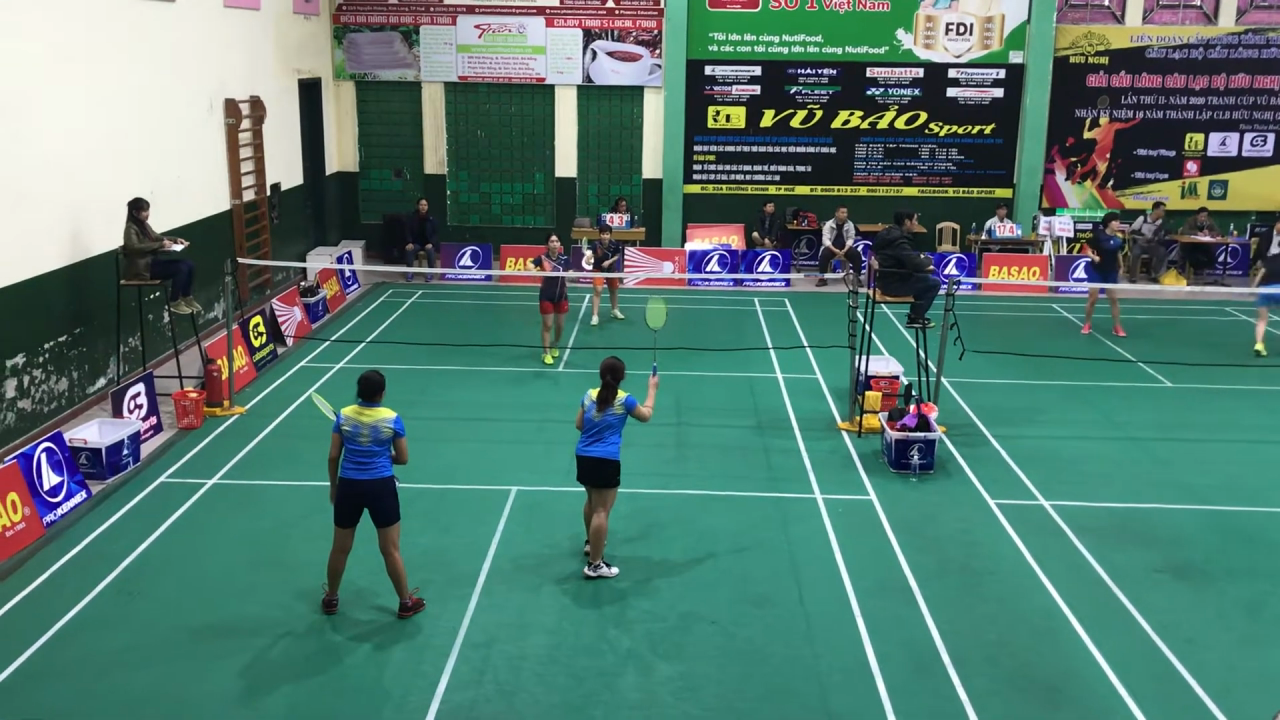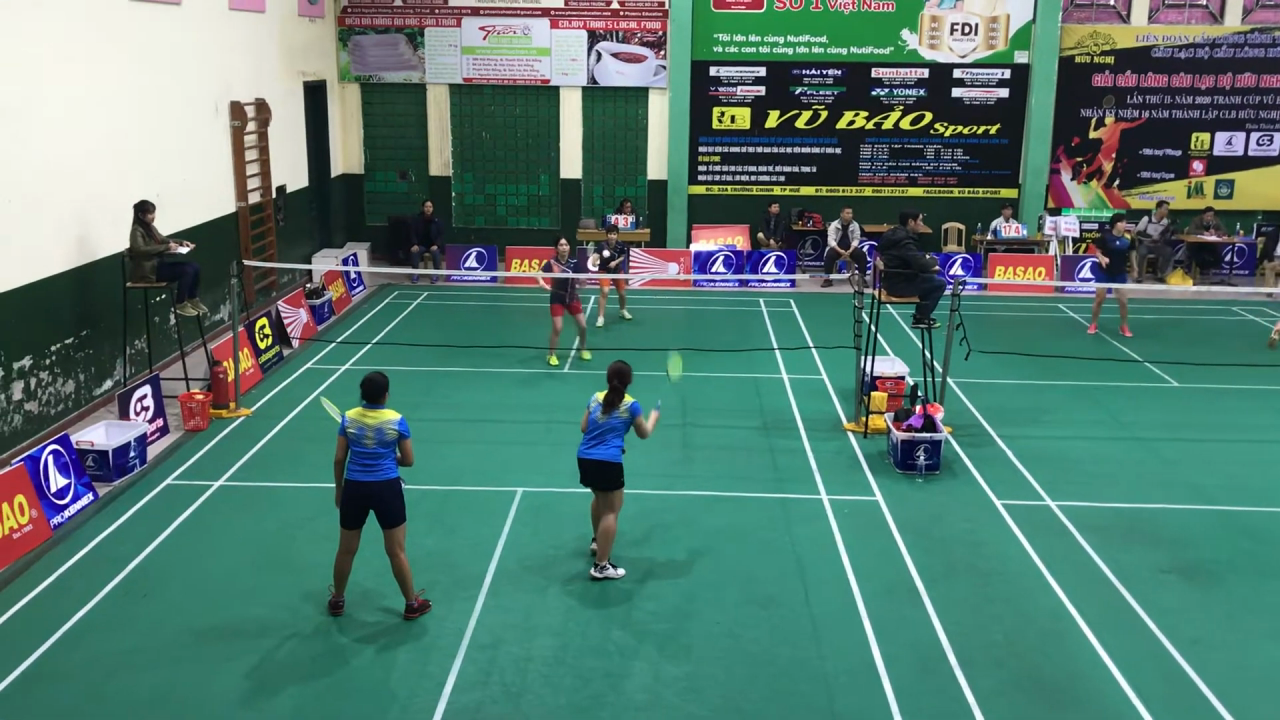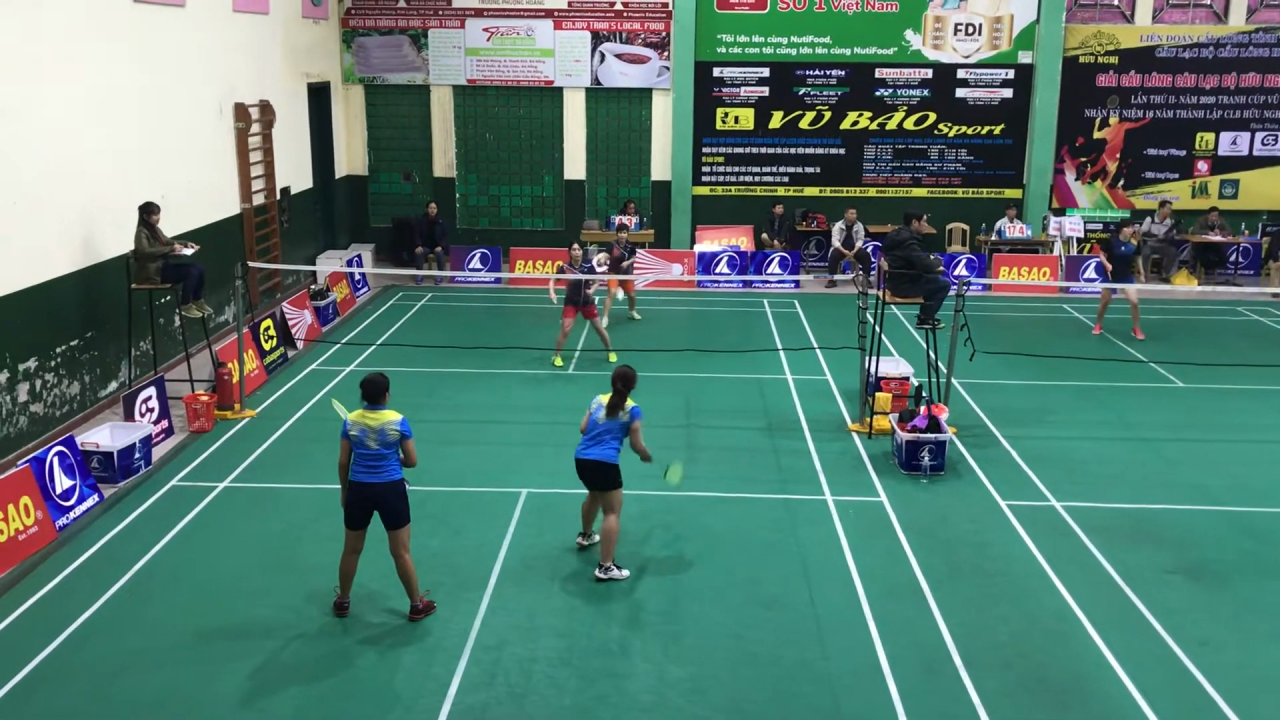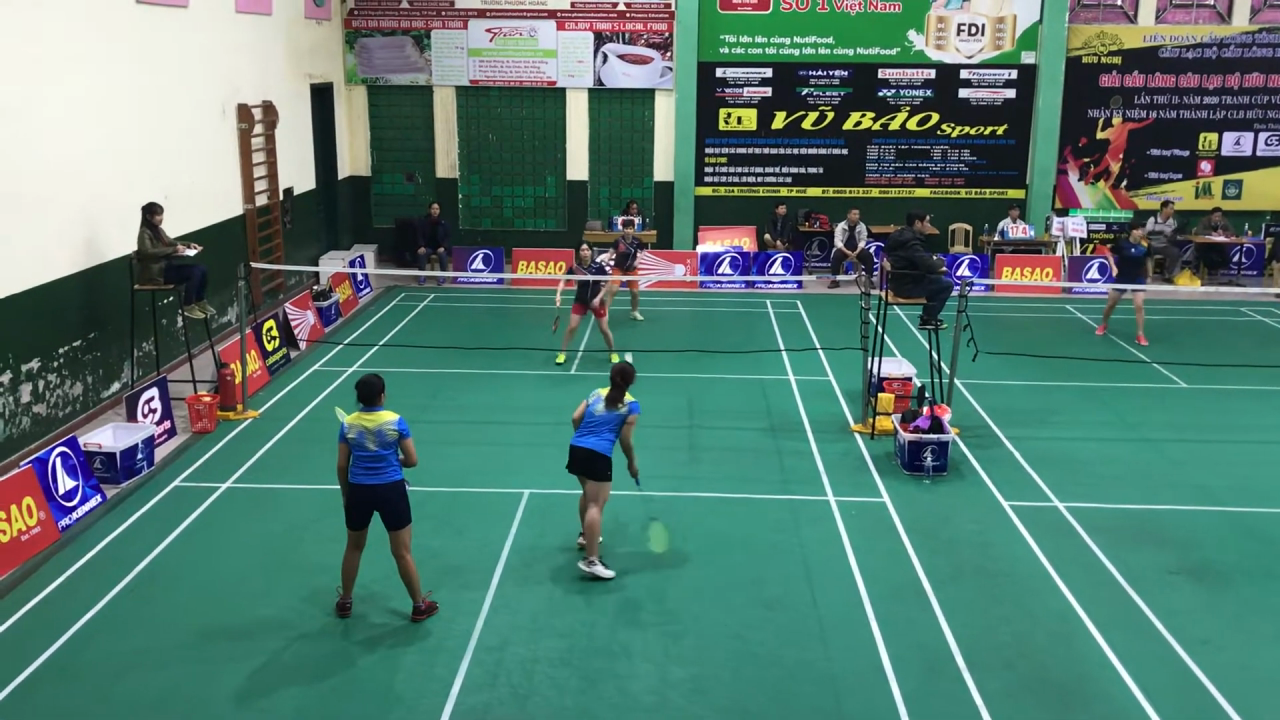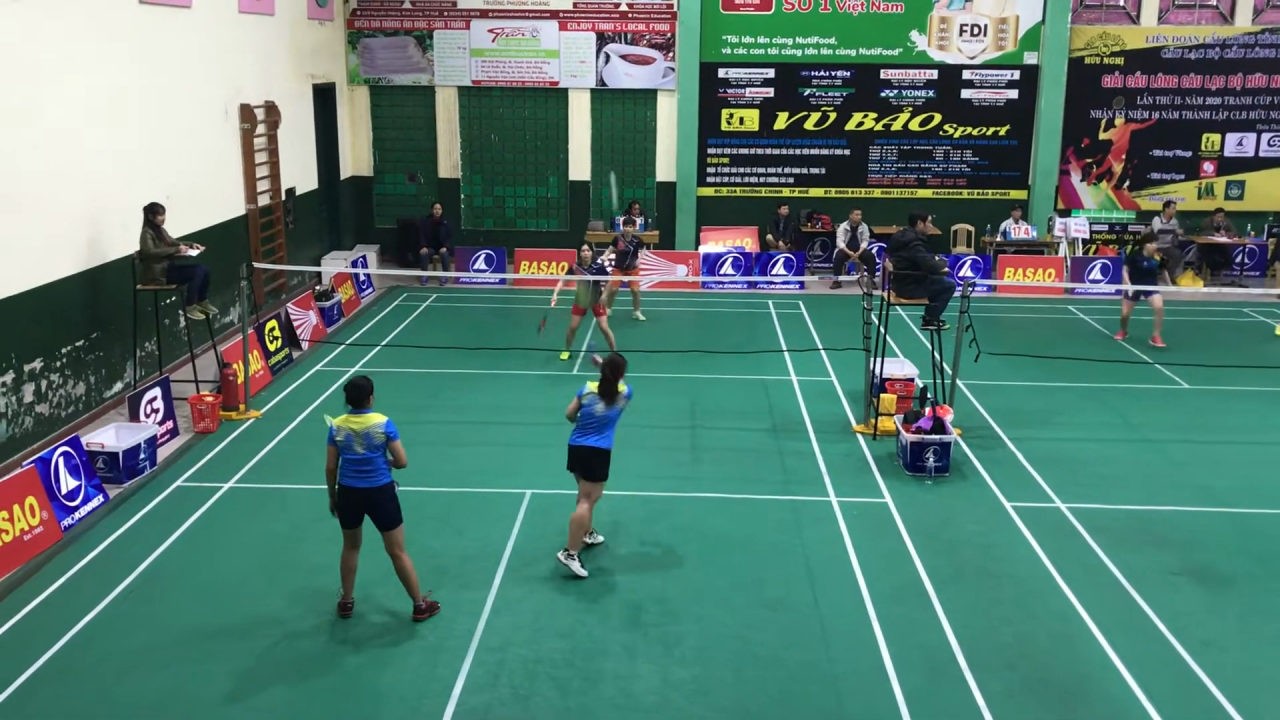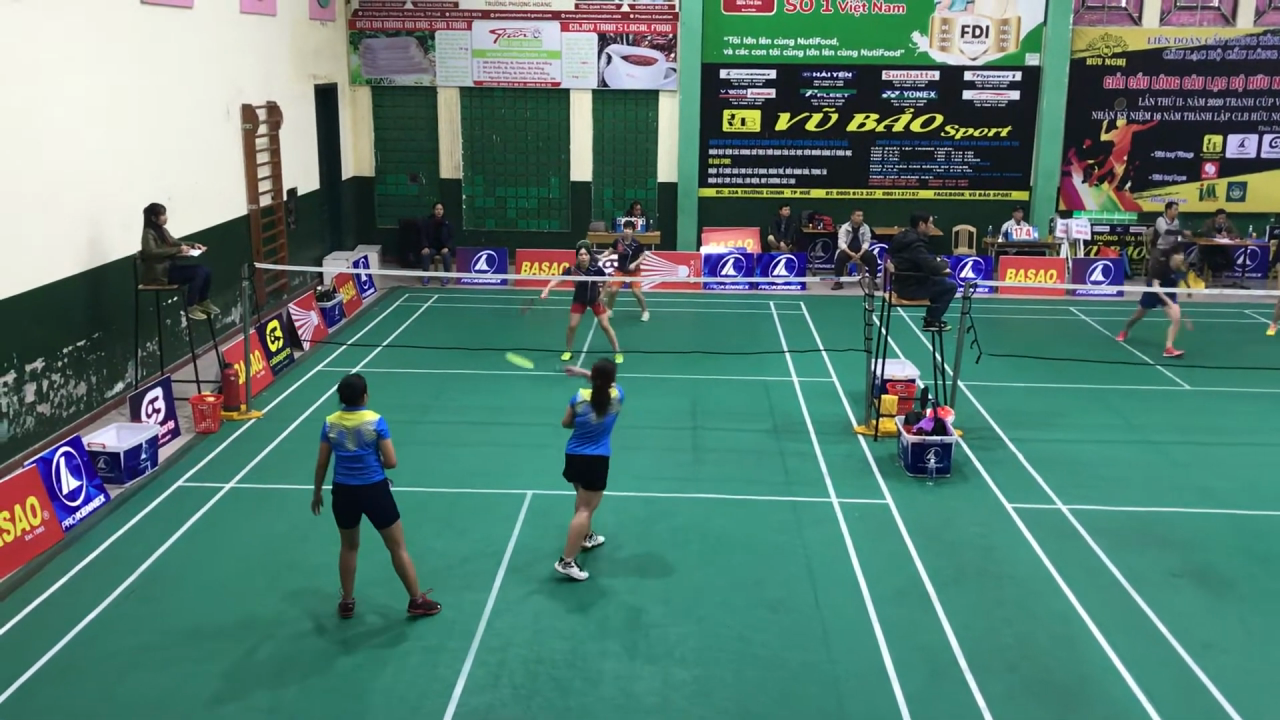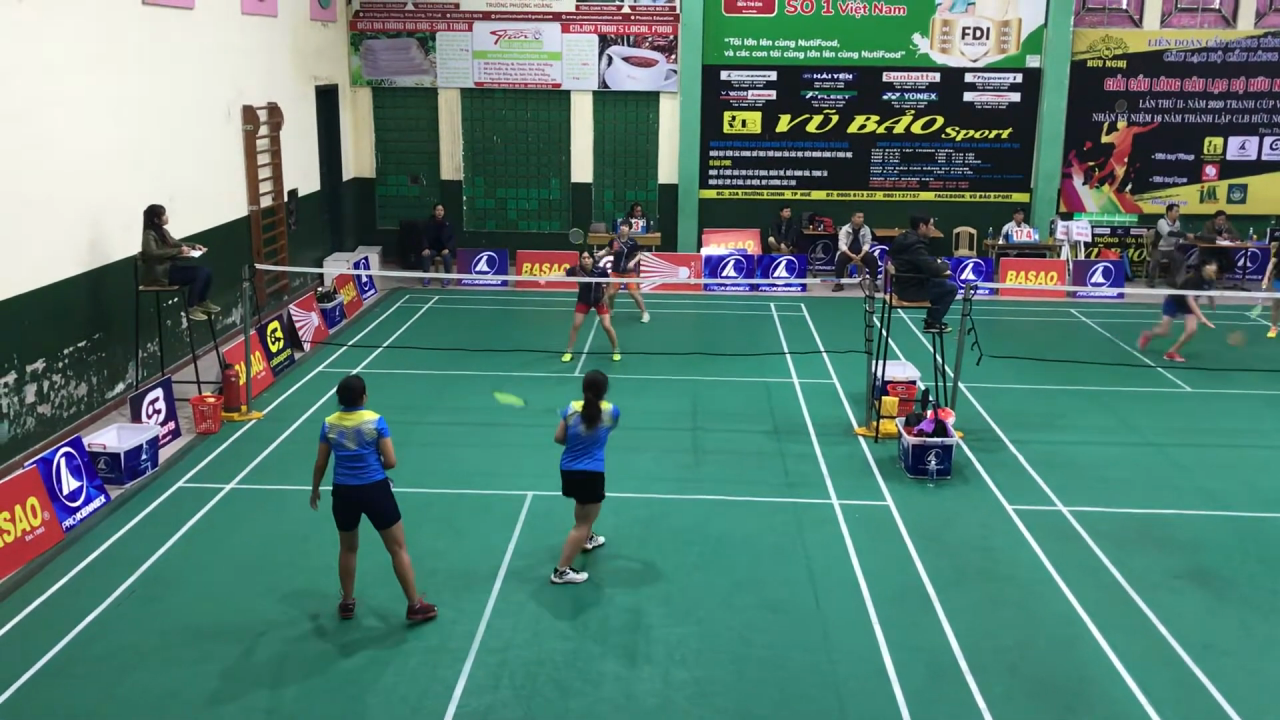
dt=0.2s
person 1, frame 1
left shoulder: (343, 416)
right shoulder: (392, 419)
left elbow: (333, 456)
right elbow: (403, 458)
left wrist: (333, 486)
left hip: (348, 486)
right hip: (381, 487)
left knee: (340, 548)
right knee: (390, 550)
left ankle: (330, 598)
right ankle: (406, 603)
person 1, frame 2
left shoulder: (348, 418)
right shoulder: (396, 421)
left elbow: (339, 459)
right elbow: (408, 460)
left wrist: (338, 489)
left hip: (354, 488)
right hip: (387, 488)
left knee: (346, 550)
right knee: (396, 551)
left ankle: (337, 600)
right ankle: (412, 604)
person 1, frame 3
left shoulder: (351, 421)
right shoulder: (398, 421)
left elbow: (343, 462)
right elbow: (411, 461)
left wrist: (344, 491)
left hip: (358, 490)
right hip: (391, 490)
left knee: (351, 550)
right knee: (401, 553)
left ankle: (342, 601)
right ankle: (416, 605)
person 1, frame 4
left shoulder: (348, 424)
right shoulder: (396, 421)
left elbow: (342, 465)
right elbow: (412, 461)
left wrist: (345, 494)
left hip: (358, 491)
right hip: (390, 490)
left knee: (353, 548)
right knee: (402, 553)
left ankle: (345, 601)
right ankle: (419, 606)
person 1, frame 5
left shoulder: (336, 426)
right shoulder: (383, 423)
left elbow: (330, 467)
right elbow: (402, 462)
left wrist: (332, 496)
left hip: (348, 493)
right hip: (380, 492)
left knee: (350, 547)
right knee: (397, 552)
left ankle: (346, 601)
right ankle: (420, 605)
person 1, frame 6
left shoulder: (330, 423)
right shoulder: (375, 421)
left elbow: (321, 464)
right elbow: (391, 462)
left wrist: (317, 493)
left hip: (343, 492)
right hip: (374, 490)
left knee: (349, 547)
right knee: (397, 547)
left ankle: (347, 602)
right ankle: (417, 600)
person 1, frame 7
left shoulder: (329, 424)
right shoulder: (375, 421)
left elbow: (320, 464)
right elbow: (390, 462)
left wrist: (315, 490)
left hip: (343, 492)
right hip: (375, 490)
left knee: (347, 548)
right knee: (398, 549)
left ankle: (347, 603)
right ankle: (415, 606)
person 2, frame 1
left shoulder: (589, 395)
right shoulder: (624, 400)
left elbow: (579, 424)
right elbow: (646, 415)
right wrist: (652, 389)
left hip: (583, 456)
right hip: (605, 461)
left knee: (592, 502)
right knee: (601, 512)
left ankle: (591, 543)
right ankle: (595, 565)
person 2, frame 2
left shoulder: (595, 398)
right shoulder: (631, 405)
right elbow: (644, 433)
right wrist: (654, 416)
left hip: (584, 458)
right hip: (607, 463)
left knee: (599, 499)
right knee: (610, 513)
left ankle: (597, 541)
right ankle: (601, 566)
person 2, frame 3
left shoulder: (597, 400)
right shoulder: (632, 409)
left elbow: (583, 428)
right elbow: (636, 445)
right wrist: (646, 455)
left hip: (581, 459)
right hip: (604, 463)
left knee: (594, 495)
right knee: (612, 512)
left ankle: (585, 535)
right ankle: (606, 567)
person 2, frame 4
left shoulder: (596, 394)
right shoulder: (631, 405)
left elbow: (576, 418)
right elbow: (626, 440)
right wrist: (632, 463)
left hip: (577, 448)
right hip: (598, 455)
left knee: (588, 494)
right knee: (596, 505)
left ankle: (587, 535)
right ankle: (591, 560)
person 2, frame 5
left shoulder: (587, 388)
right shoulder: (625, 392)
left elbow: (570, 415)
right wrist: (614, 371)
left hip: (575, 446)
right hip: (597, 451)
left knee: (586, 495)
right knee: (587, 501)
left ankle: (586, 533)
right ankle: (570, 552)
person 2, frame 6
left shoulder: (580, 396)
right shoulder: (617, 397)
left elbow: (566, 423)
right elbow: (608, 384)
right wrist: (583, 373)
left hip: (573, 455)
right hip: (596, 459)
left knee: (584, 499)
right knee: (585, 509)
left ankle: (586, 537)
right ankle: (567, 561)
person 2, frame 7
left shoulder: (571, 408)
right shoulder: (610, 411)
left elbow: (559, 438)
left hip: (568, 469)
right hip: (590, 473)
left knee: (583, 507)
right knee: (584, 522)
left ankle: (587, 539)
right ankle: (562, 570)
